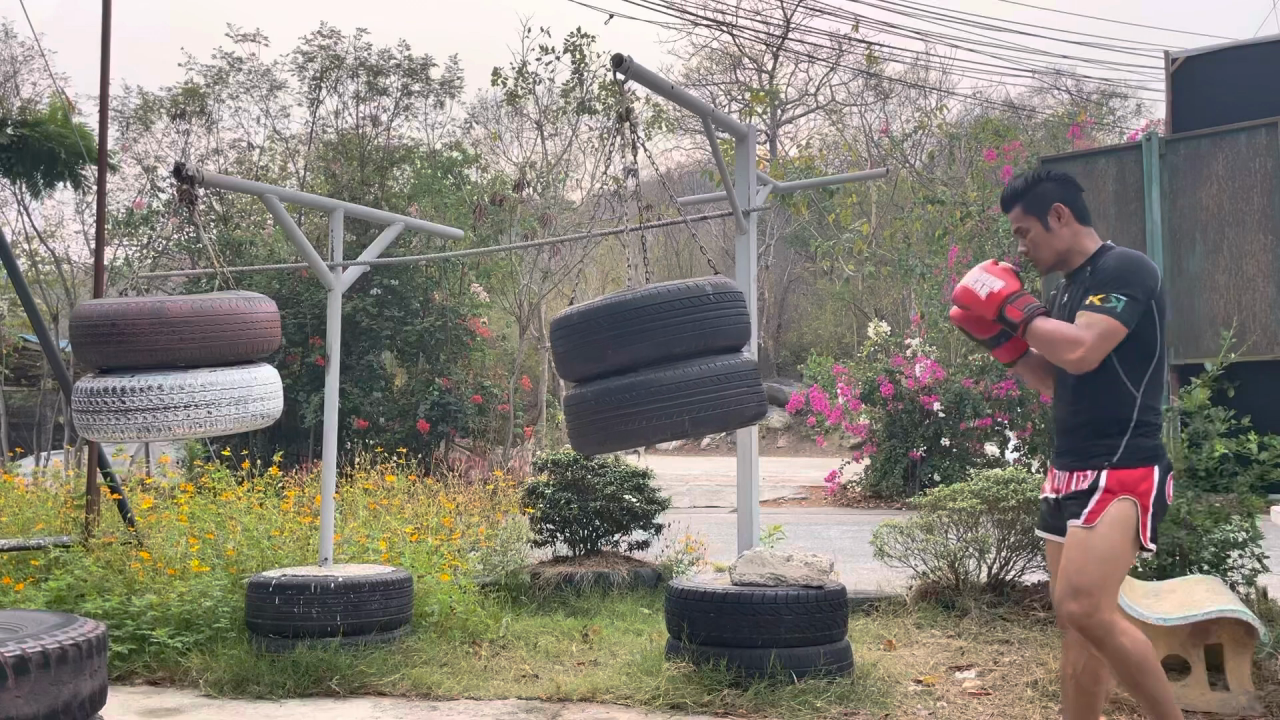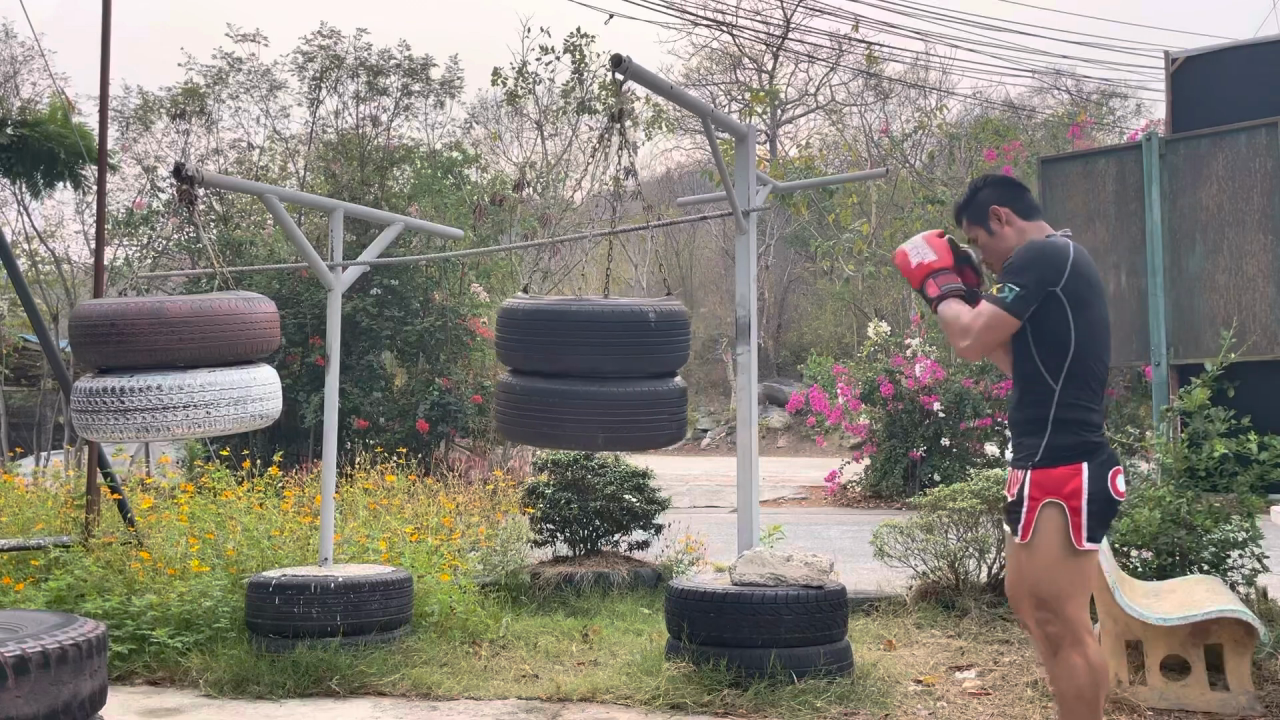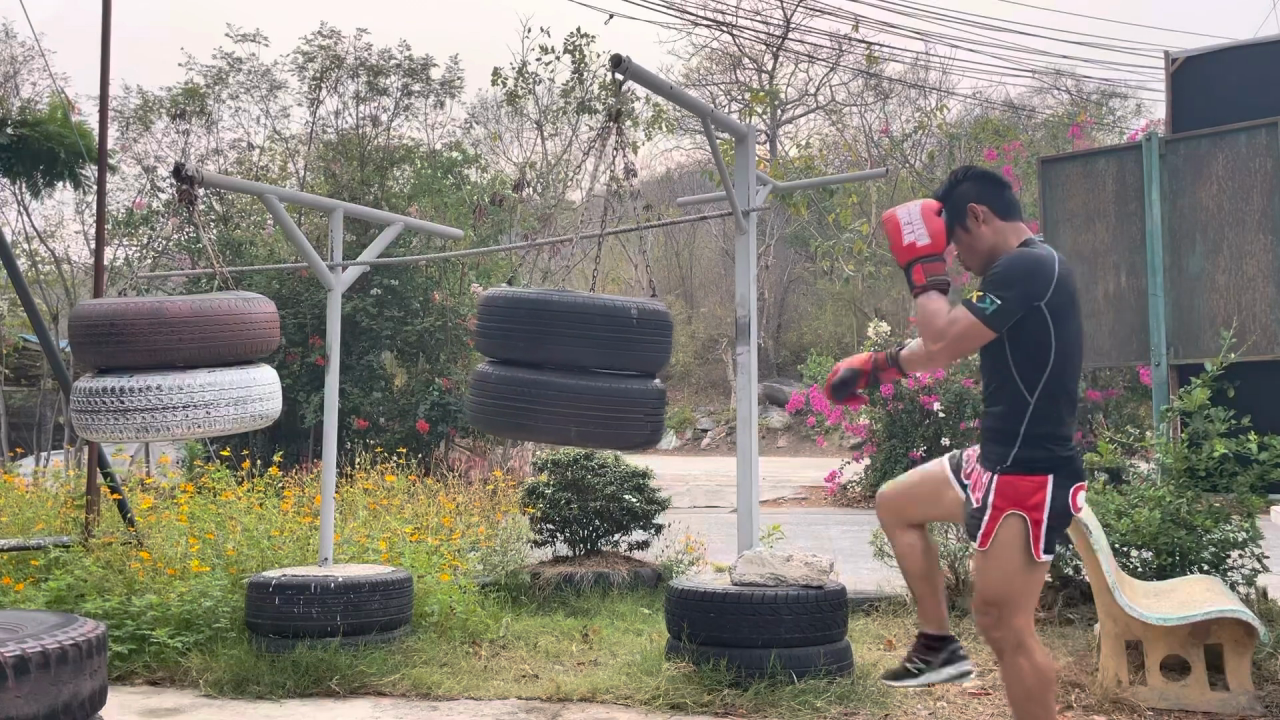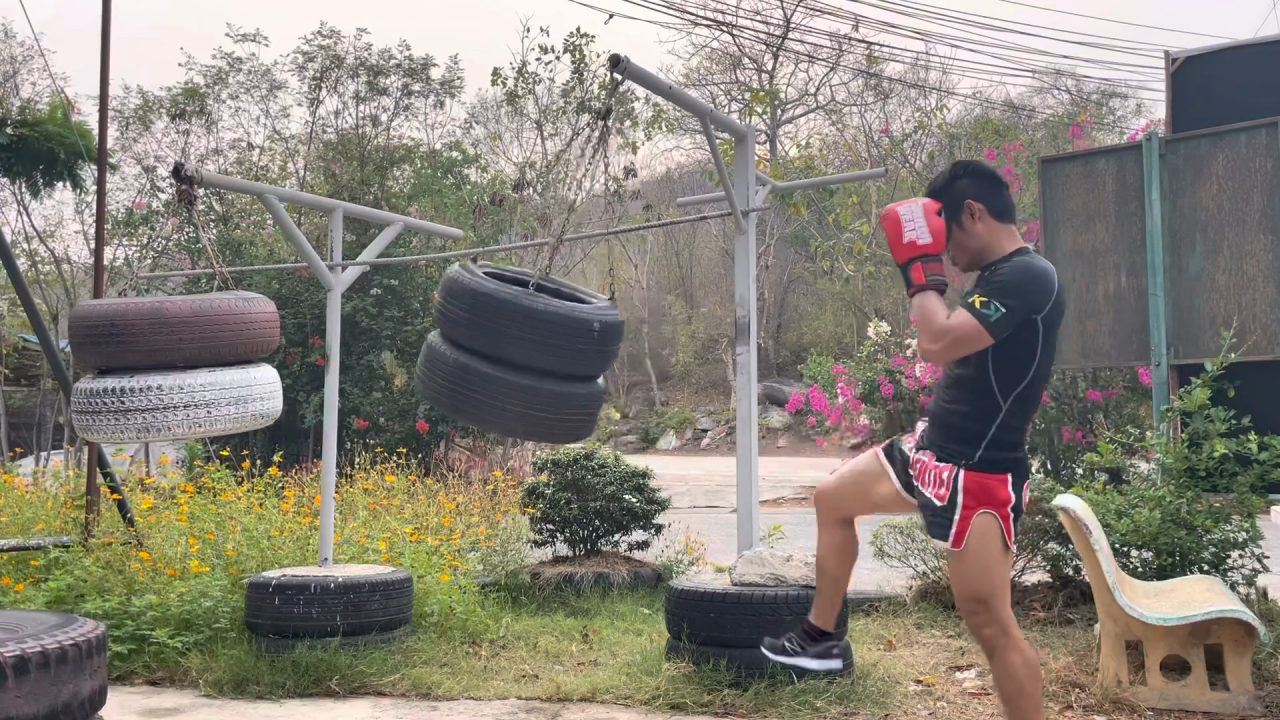
dt=0.5s
person 1, frame 1
left shoulder: (1126, 270)
right shoulder: (1067, 286)
left elbow: (1079, 350)
left wrist: (1013, 309)
right wrist: (1005, 340)
left hip: (1121, 475)
right hip: (1069, 474)
left knee: (1084, 611)
right knee: (1076, 615)
person 1, frame 2
left shoulder: (1042, 257)
right shoulder: (1054, 263)
left elbow: (974, 337)
right elbow: (1013, 352)
left wrist: (934, 278)
right wrist: (970, 292)
left hip: (1061, 470)
right hip: (1057, 467)
left knee: (1060, 622)
right knee: (1046, 614)
person 1, frame 3
left shoulder: (1026, 267)
right shoulder: (1022, 269)
left elbow: (942, 345)
right elbow: (948, 344)
left wrist: (921, 266)
right wrist: (883, 364)
left hip: (1028, 479)
right hip: (997, 465)
left knee: (1003, 626)
right knee: (893, 501)
right ankle: (937, 644)
person 1, frame 4
left shoulder: (1032, 278)
right shoulder: (998, 275)
left elbow: (940, 344)
left wrist: (920, 267)
left hip: (979, 477)
right hip: (932, 450)
left knee: (990, 624)
right knee: (832, 496)
right ankle: (818, 637)
